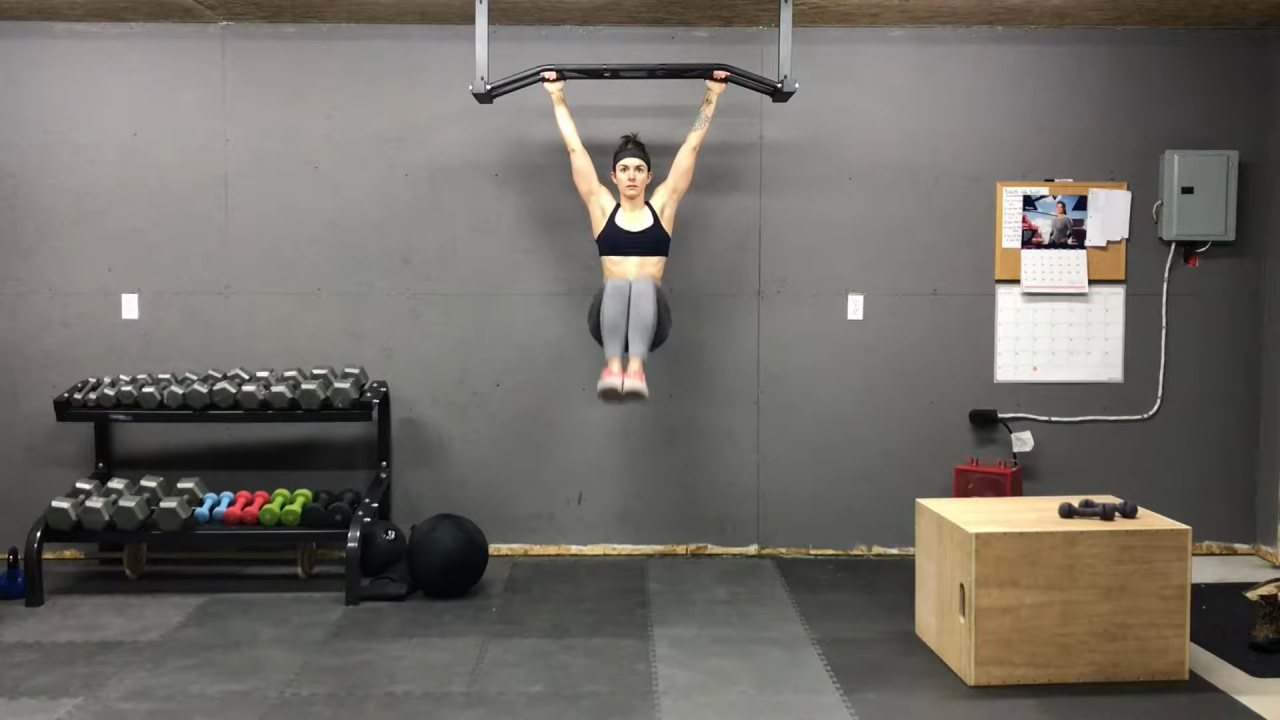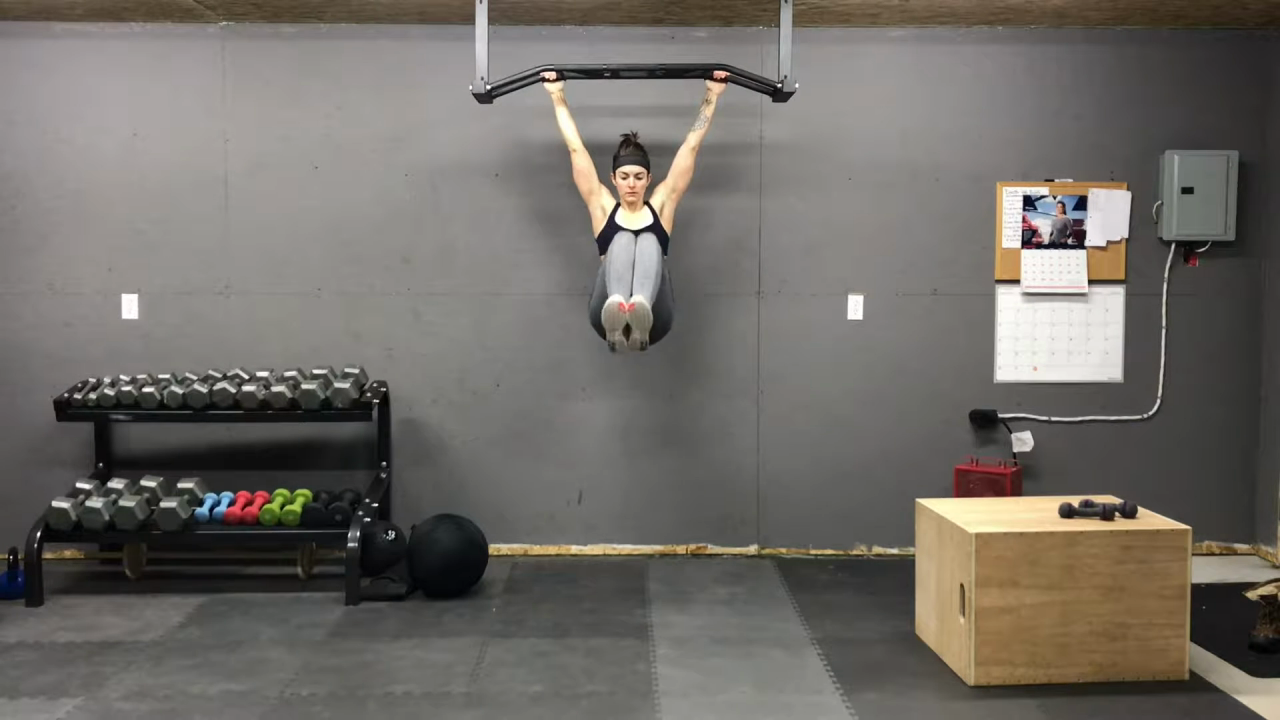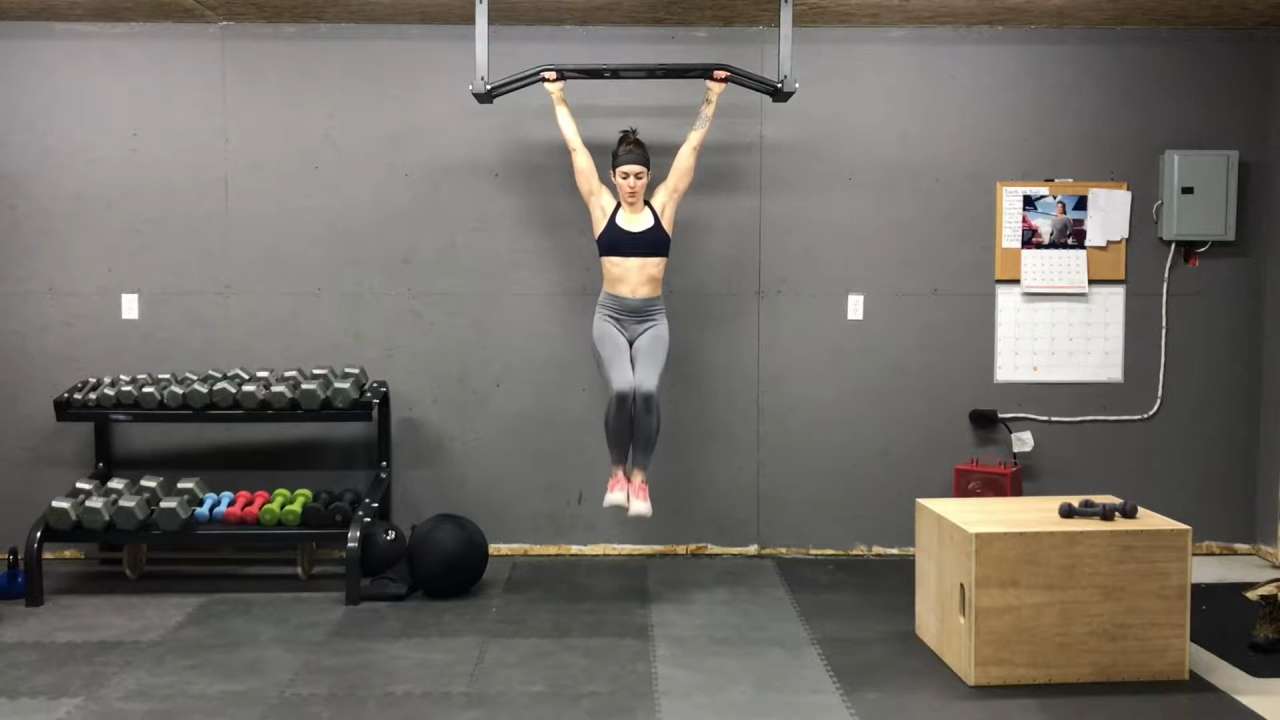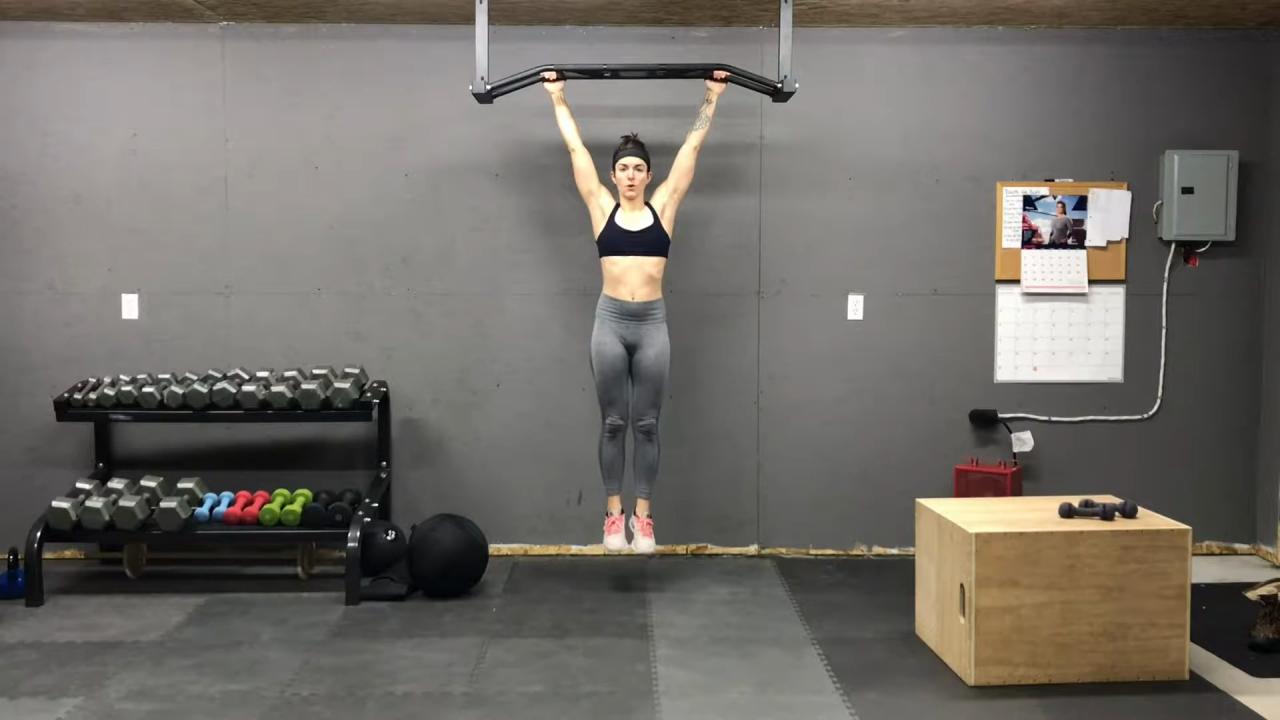
dt=0.7s
person 1, frame 1
left shoulder: (662, 204)
right shoulder: (602, 206)
left elbow: (691, 146)
right elbow: (575, 149)
left wrist: (712, 96)
right wrist: (557, 97)
left hip: (649, 312)
right hip: (610, 303)
left knee: (644, 286)
right knee: (618, 284)
left ankle: (635, 369)
right ankle: (613, 368)
person 1, frame 2
left shoulder: (662, 205)
right shoulder: (602, 207)
left elbow: (691, 147)
right elbow: (576, 148)
left wrist: (711, 96)
right wrist: (557, 97)
left hip: (655, 319)
right hip: (605, 314)
left knee: (648, 243)
right knee: (623, 242)
left ankle: (641, 315)
right ankle: (618, 314)
person 1, frame 3
left shoulder: (662, 206)
right shoulder: (602, 206)
left elbow: (691, 147)
right elbow: (576, 148)
left wrist: (712, 96)
right wrist: (557, 97)
left hip: (652, 320)
right hip: (610, 318)
left knee: (646, 391)
right knee: (622, 389)
left ankle: (640, 479)
right ankle: (617, 474)
person 1, frame 4
left shoulder: (663, 206)
right shoulder: (602, 207)
left elbow: (692, 146)
right elbow: (575, 147)
left wrist: (712, 96)
right wrist: (557, 97)
left hip: (652, 324)
right hip: (610, 322)
left knee: (646, 423)
right knee: (613, 422)
left ankle: (643, 514)
right ankle: (614, 512)
